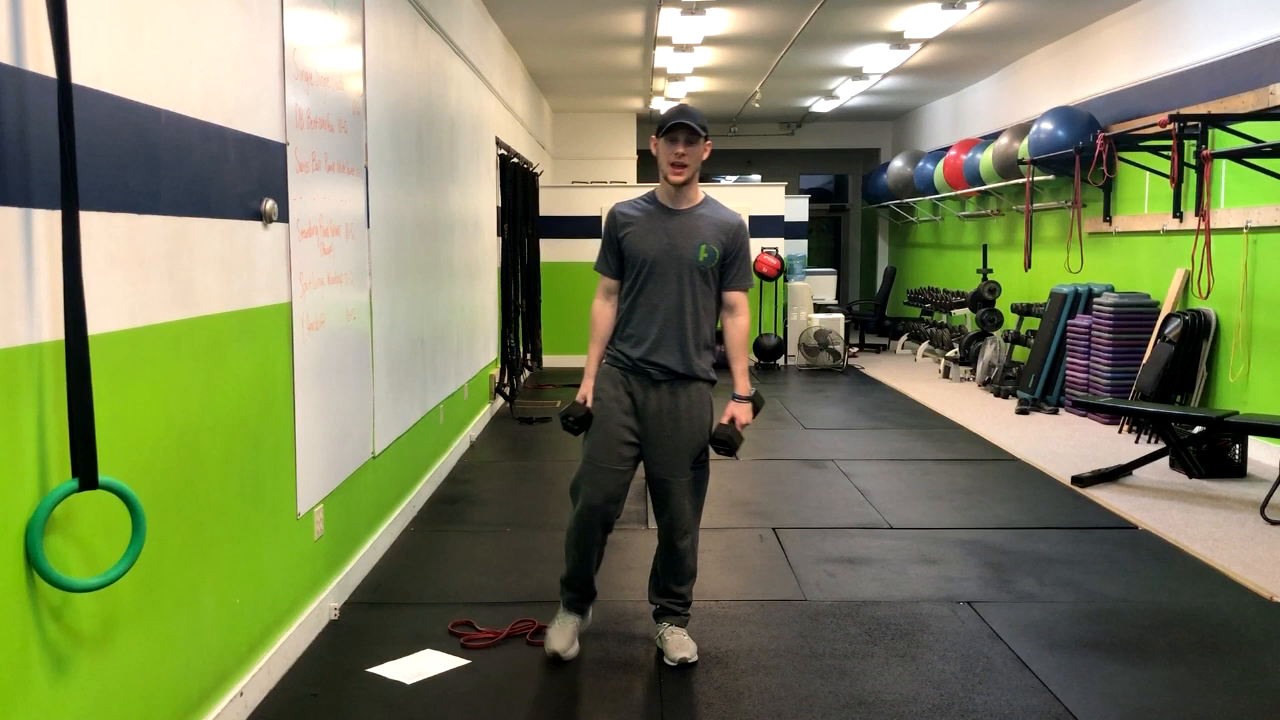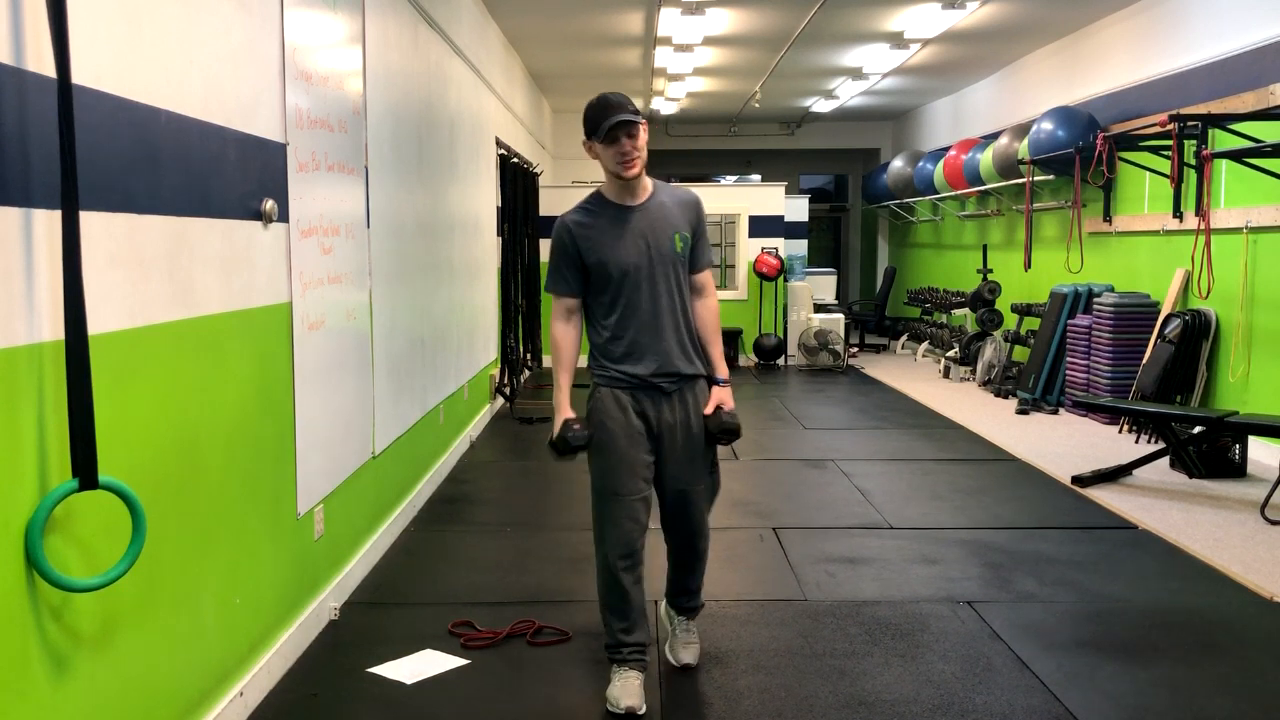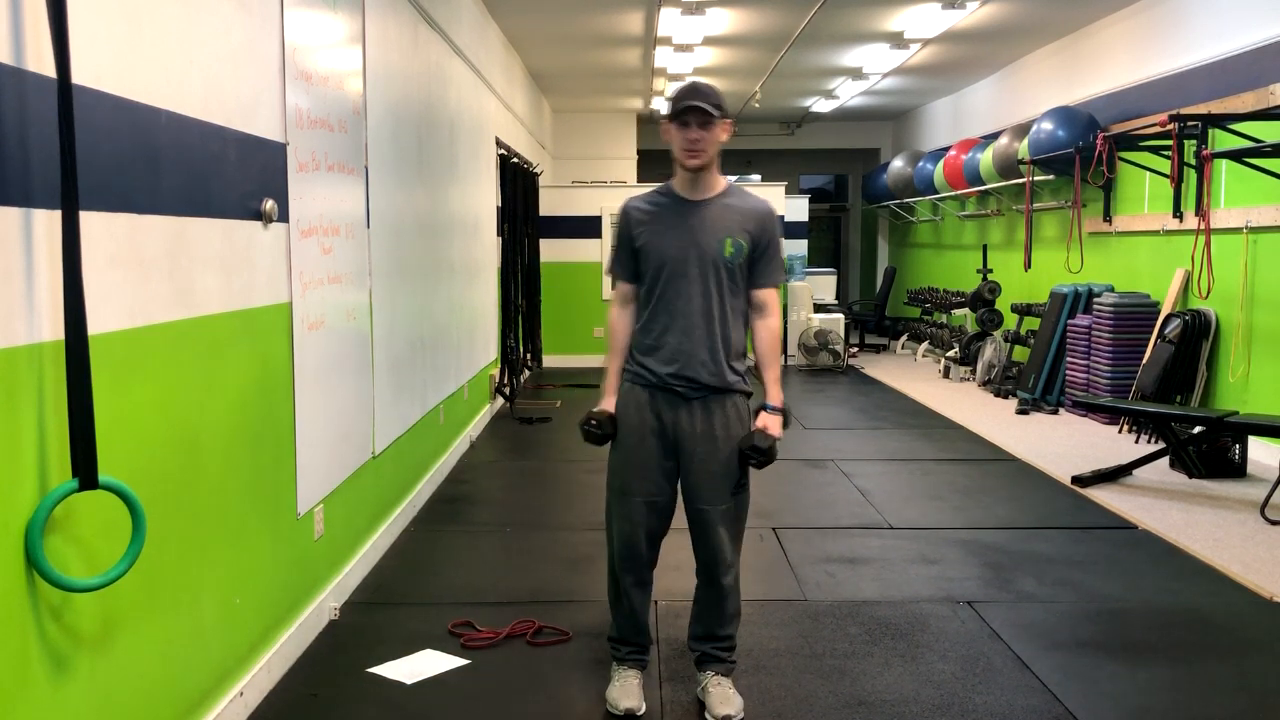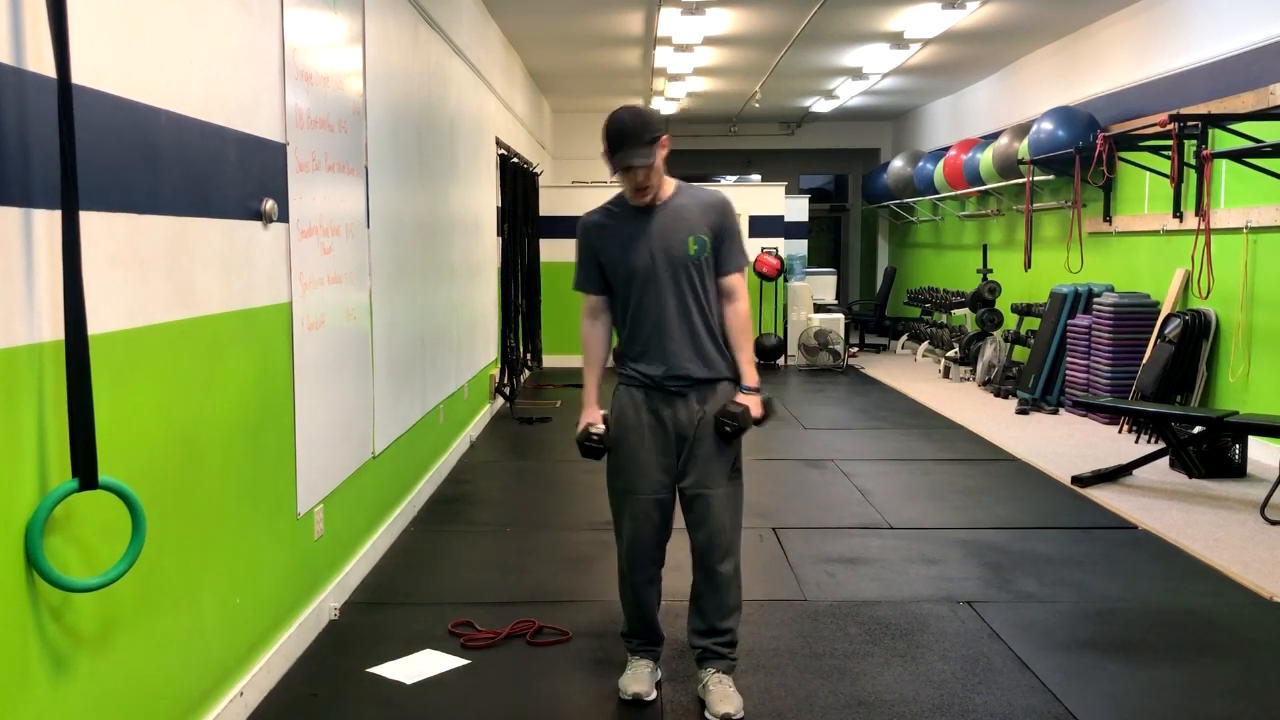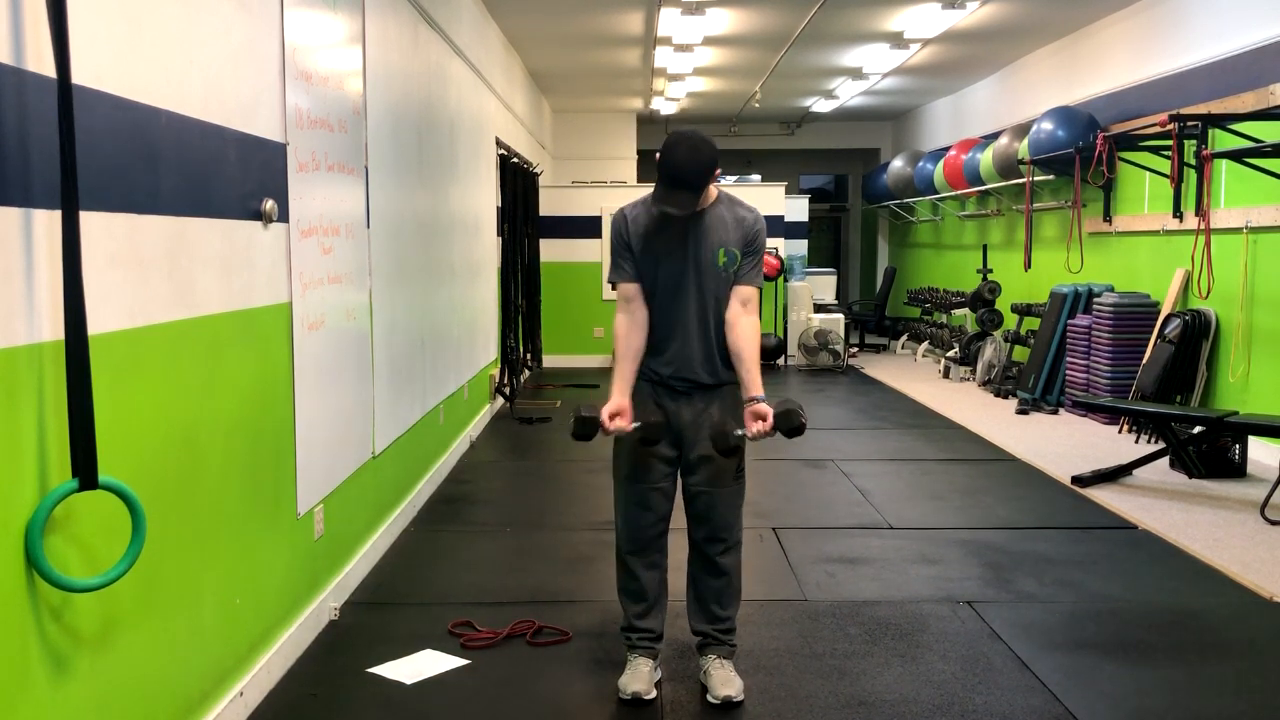
dt=1s
person 1, frame 1
left shoulder: (727, 227)
right shoulder: (624, 218)
left elbow: (734, 312)
right elbow: (607, 298)
left wrist: (742, 392)
right wrist: (589, 373)
left hip: (686, 387)
right hip: (621, 380)
left knee: (679, 516)
right knee: (594, 500)
left ankle: (671, 617)
right ankle: (574, 604)
person 1, frame 2
left shoulder: (685, 206)
right shoulder: (576, 228)
left elbow: (702, 295)
right elbow: (566, 317)
left wrist: (720, 378)
right wrist: (562, 403)
left hip: (687, 390)
right hip: (617, 397)
left knee: (690, 518)
right knee: (621, 533)
left ankle: (683, 612)
right ankle: (627, 658)
person 1, frame 3
left shoulder: (755, 217)
right shoulder: (638, 213)
left elbow: (764, 313)
right elbow: (624, 305)
left wrist: (772, 403)
right wrist: (611, 390)
left hip: (719, 403)
right hip: (644, 400)
left knee: (718, 545)
right knee: (631, 539)
left ankle: (715, 666)
right ankle: (628, 660)
person 1, frame 4
left shoulder: (711, 208)
right shoulder: (597, 227)
left elbow: (734, 298)
right elbow: (596, 316)
left wrist: (748, 383)
right wrist: (591, 401)
left hip: (711, 394)
right hip: (639, 399)
left knee: (718, 538)
right knee: (639, 537)
left ankle: (716, 664)
right ankle: (643, 651)
person 1, frame 5
left shoulder: (744, 223)
right shoulder: (631, 221)
left elbow: (741, 312)
right elbow: (632, 312)
left wrist: (754, 397)
right wrist: (620, 395)
left hip: (716, 398)
right hip: (648, 395)
left knee: (717, 533)
right knee: (639, 530)
left ankle: (716, 650)
right ankle: (642, 649)
